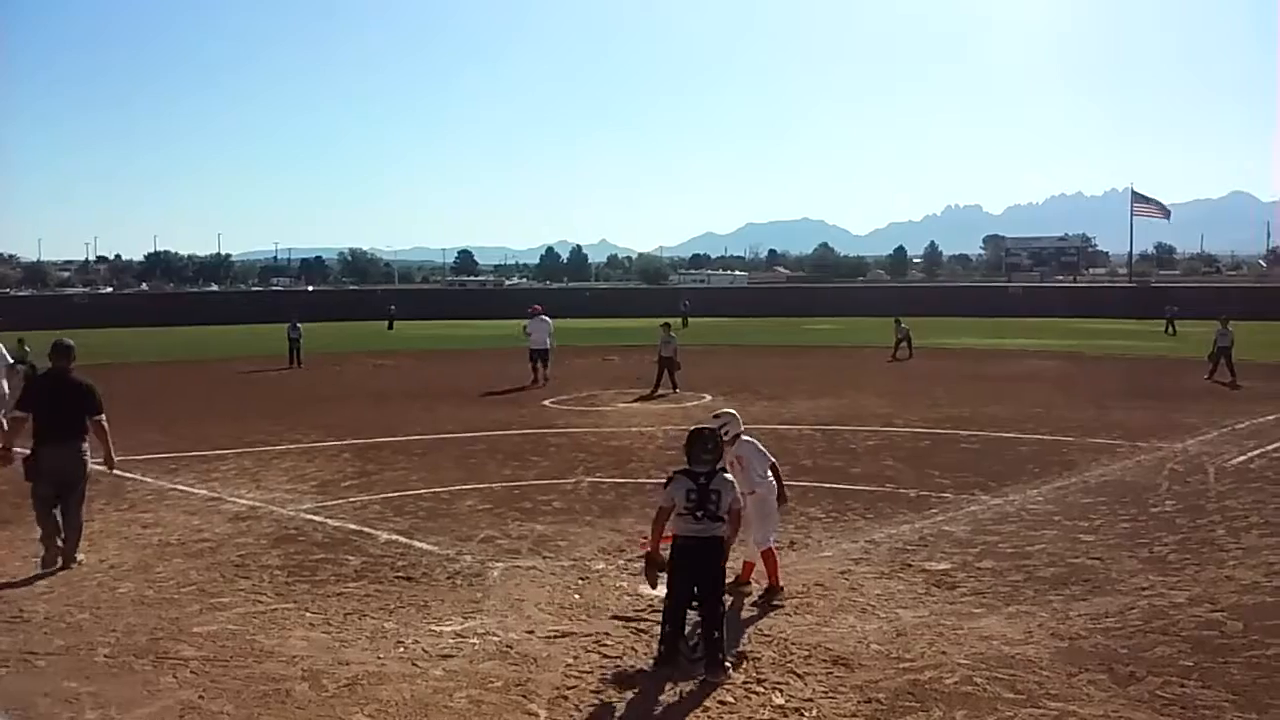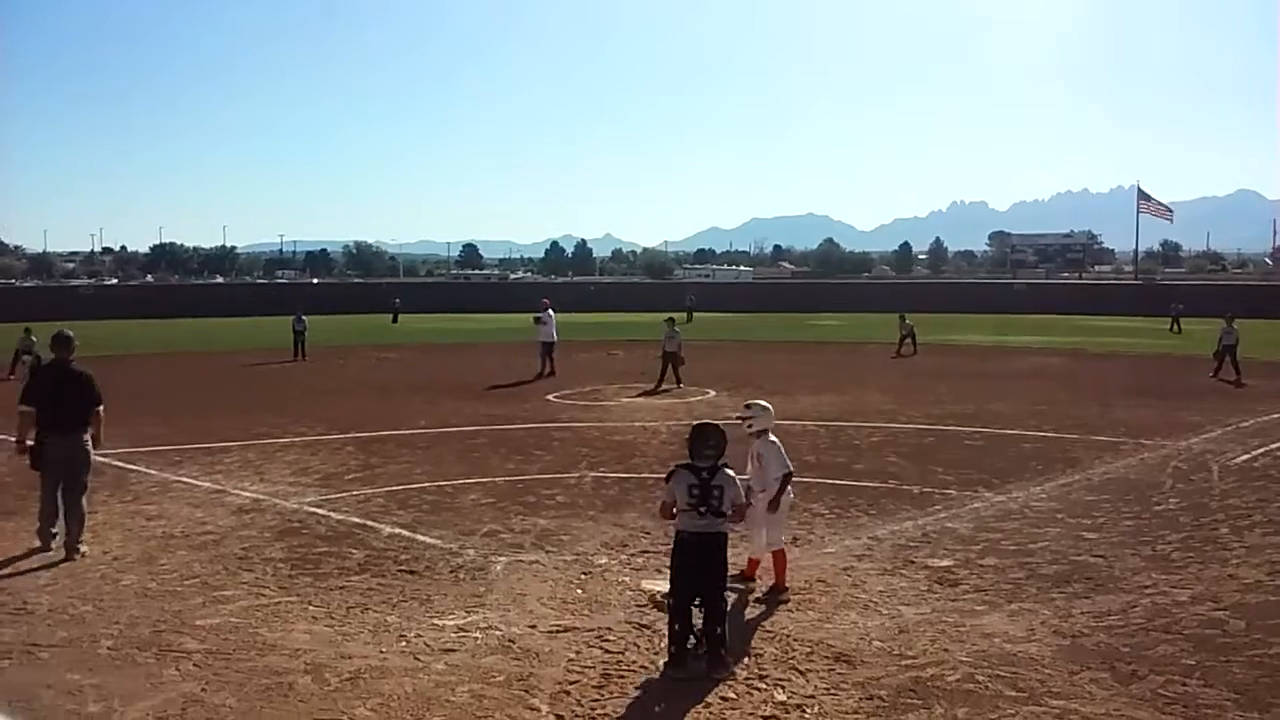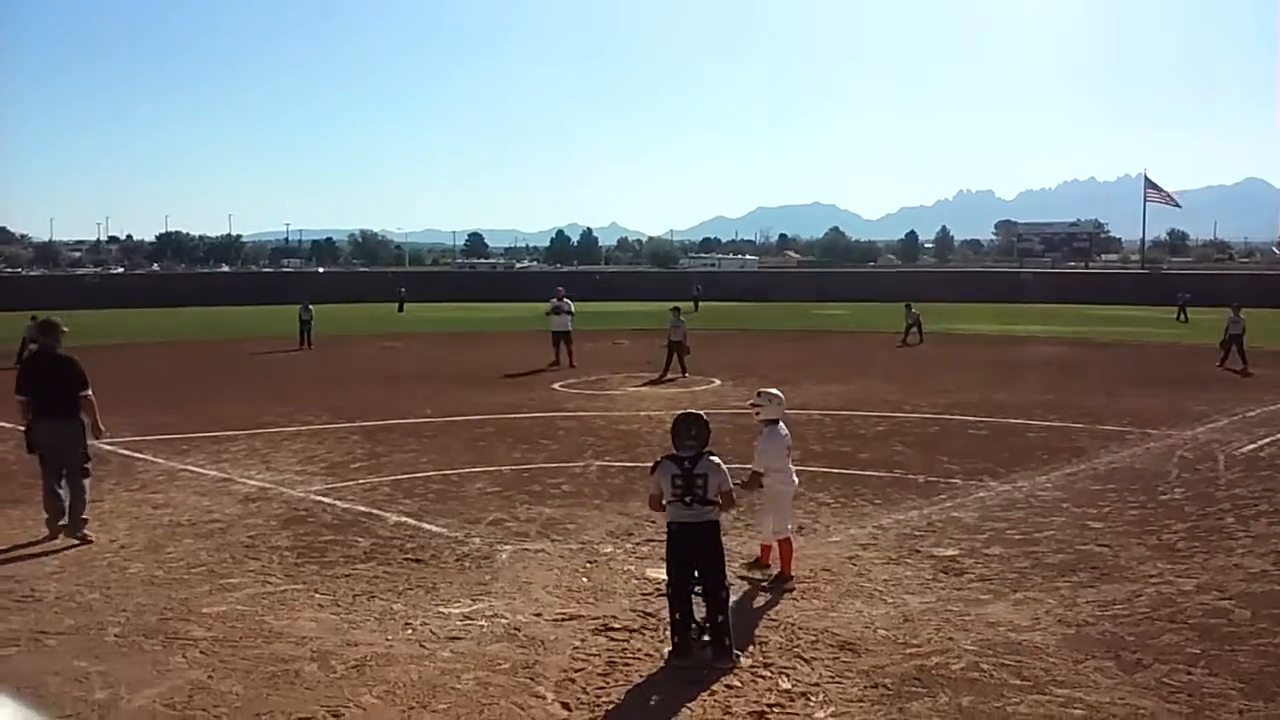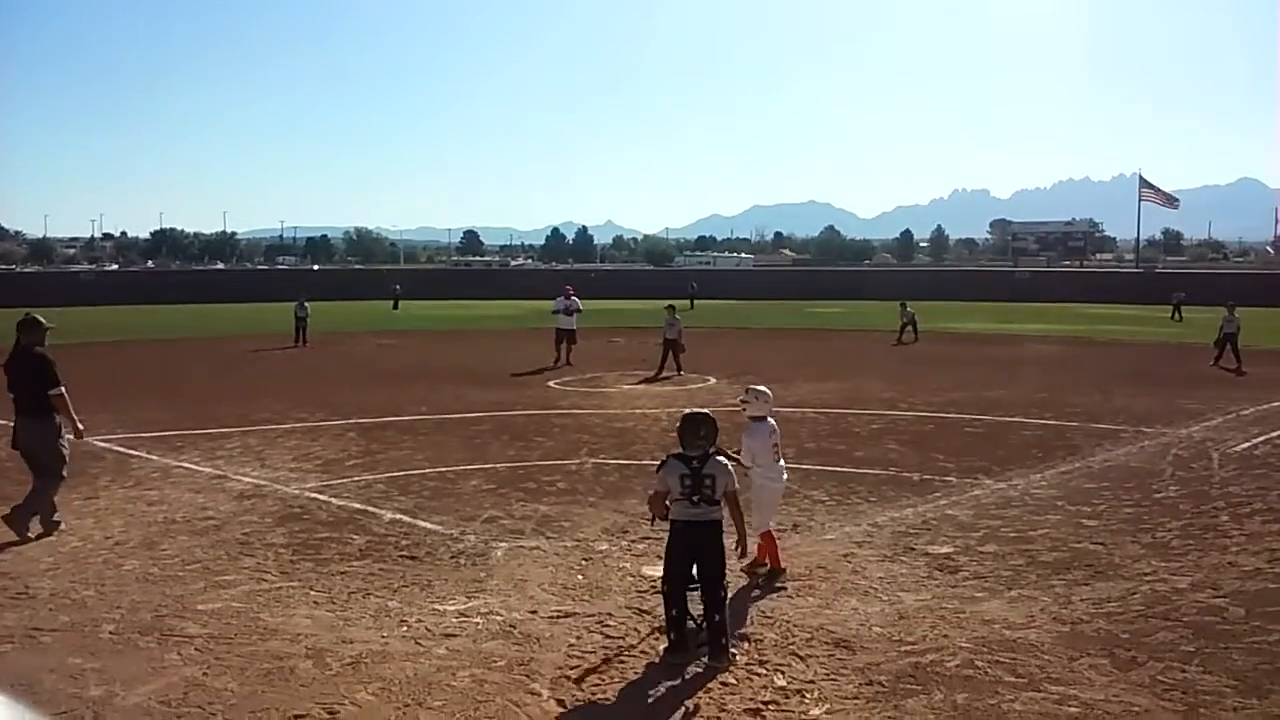
dt=0.4s
person 1, frame 1
left shoulder: (676, 481)
right shoulder: (727, 483)
left elbow: (660, 519)
right elbow: (735, 521)
left wrist: (653, 548)
right wrist: (725, 547)
left hip: (683, 547)
right hip: (713, 549)
left knee: (675, 603)
right knee: (713, 607)
left ankle: (667, 655)
right ankle: (714, 664)
person 1, frame 2
left shoulder: (678, 476)
right shoulder: (728, 478)
left elbow: (665, 512)
right elbow: (740, 514)
left hip: (685, 543)
right hip: (715, 544)
left knee: (680, 602)
right knee: (715, 603)
left ankle: (678, 660)
right ankle: (717, 661)
person 1, frame 3
left shoulder: (663, 467)
right shoulder: (715, 465)
left elbow: (654, 504)
right elbow: (729, 502)
left hip: (678, 533)
right hip: (708, 533)
left knee: (679, 592)
right knee: (716, 593)
left ankle: (682, 649)
right ankle: (723, 651)
person 1, frame 4
left shoulder: (670, 465)
right shoulder: (721, 466)
left elbow: (656, 503)
right elbow: (733, 504)
right wrist: (742, 536)
left hip: (681, 532)
right hip: (710, 532)
left knee: (674, 589)
right knee: (714, 592)
left ankle: (678, 647)
right ankle: (718, 651)
person 2, frame 1
left shoulder: (35, 384)
right shoulder: (84, 386)
left elbow: (19, 419)
right elbow: (99, 422)
right wrist: (108, 451)
left hip: (45, 452)
right hip: (76, 451)
left knee: (45, 503)
right knee: (73, 505)
left ankle: (53, 546)
right ankle: (70, 555)
person 2, frame 2
left shoulder: (39, 376)
right shoulder: (84, 377)
left elbow: (26, 412)
right elbow: (97, 412)
left wrist: (21, 439)
right wrist: (97, 435)
left hip: (48, 442)
right hip: (78, 441)
left knee: (49, 492)
right knee: (76, 495)
left ankle: (47, 537)
right ankle: (73, 545)
person 2, frame 3
left shoulder: (27, 364)
right shoulder: (67, 362)
left elbow: (22, 400)
right elbow: (85, 396)
left wrist: (30, 423)
right wrist: (96, 422)
left hip: (40, 427)
right hip: (67, 425)
left knee: (50, 478)
right knee: (78, 473)
left ankle: (55, 523)
right ankle: (77, 525)
person 2, frame 4
right shoulder: (41, 359)
right elbow: (57, 394)
right wrist: (74, 422)
left hip: (23, 424)
right hip: (45, 423)
left knee: (42, 475)
right knee: (54, 474)
left ankle: (49, 519)
right ankle: (19, 516)
person 3, frame 1
left shoulder: (748, 444)
right shoulder: (729, 454)
left elbow: (771, 465)
right elbow: (736, 484)
left wrist: (780, 490)
left hip: (765, 497)
right hip: (750, 499)
left knee: (762, 540)
right knee: (753, 539)
left ankle: (775, 587)
right ankle: (743, 580)
person 3, frame 2
left shoulder: (771, 444)
right shoulder: (757, 443)
left elbow: (787, 472)
left wrist: (777, 498)
right wrist: (746, 498)
left hip: (774, 498)
right hip: (760, 497)
left knee: (774, 541)
right knee: (755, 534)
left ankle: (781, 587)
right ankle: (749, 574)
person 3, frame 3
left shoulder: (767, 438)
right shoulder: (780, 429)
left elbow: (758, 471)
left wrist: (748, 485)
right wrist: (759, 482)
left hip: (779, 487)
right hip: (777, 483)
left knee: (780, 530)
right knee: (766, 522)
left ankle: (786, 575)
right ankle: (763, 560)
person 3, frame 4
left shoulder: (750, 434)
right shoulder: (771, 425)
left elbow: (747, 464)
left wrist: (734, 458)
right wrist: (744, 452)
left hip: (763, 483)
right hip: (777, 479)
left knee: (762, 525)
right knee: (763, 521)
left ankle: (776, 568)
right ankle: (760, 561)
